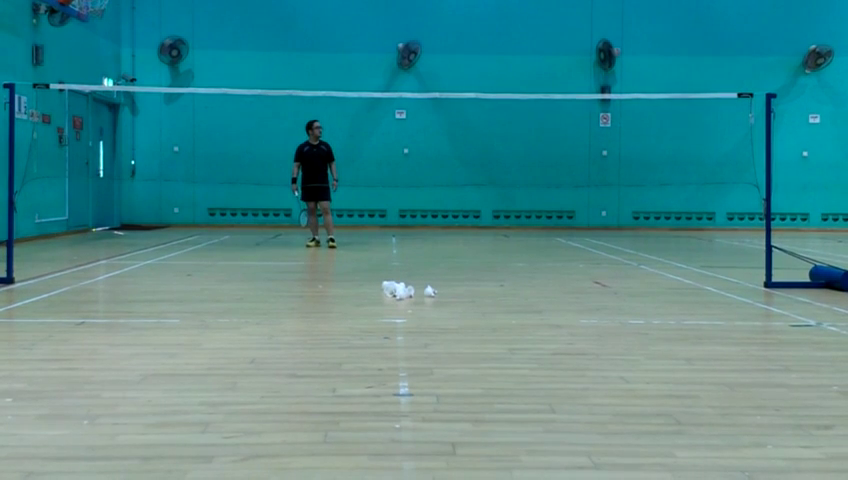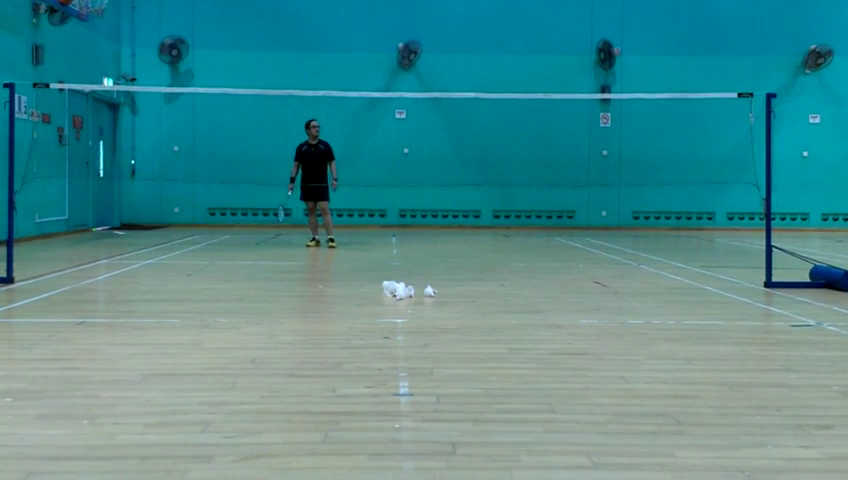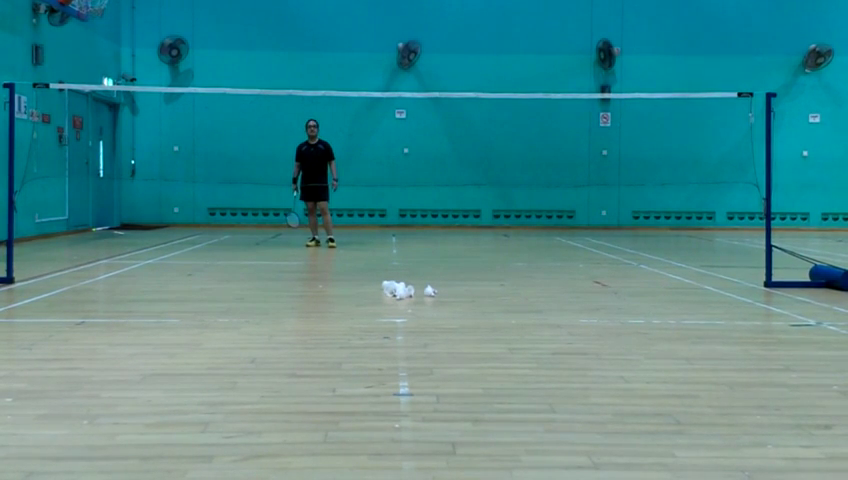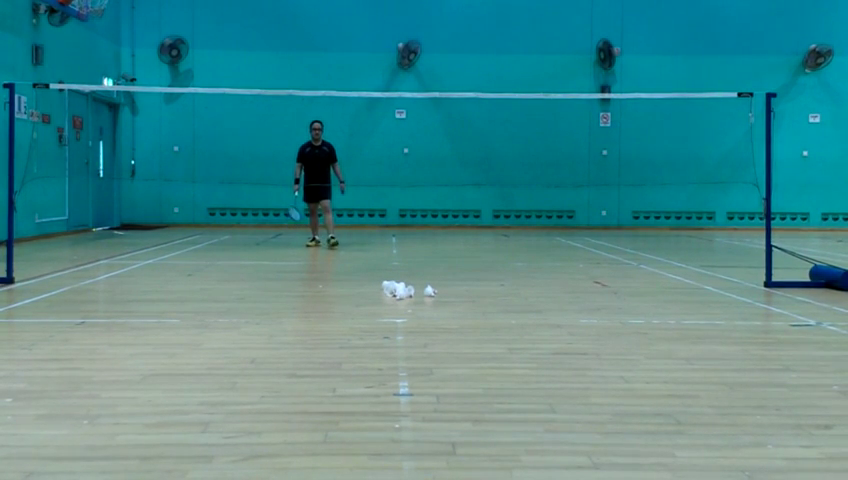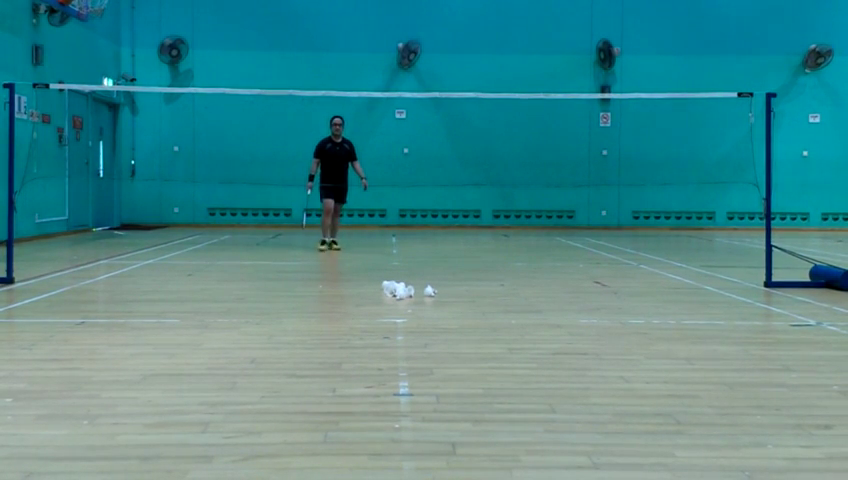
dt=0.7s
person 1, frame 1
left shoulder: (326, 146)
right shoulder: (302, 148)
left elbow: (332, 163)
right elbow: (296, 165)
left wrist: (335, 179)
right wrist: (294, 181)
left hip: (323, 184)
right hip: (307, 185)
left knee: (326, 210)
right knee: (311, 211)
left ankle: (331, 238)
right ankle: (315, 238)
person 1, frame 2
left shoulder: (325, 145)
right shoulder: (301, 147)
left elbow: (332, 162)
right elbow: (296, 165)
left wrist: (335, 178)
right wrist: (292, 181)
left hip: (322, 184)
right hip: (306, 185)
left knee: (325, 210)
right knee: (311, 211)
left ankle: (331, 237)
right ankle: (315, 238)
person 1, frame 3
left shoulder: (325, 145)
right shoulder: (301, 147)
left elbow: (332, 163)
right elbow: (297, 165)
left wrist: (335, 178)
right wrist: (294, 181)
left hip: (321, 184)
right hip: (306, 185)
left knee: (324, 210)
right knee: (311, 211)
left ankle: (330, 237)
right ankle: (315, 238)
person 1, frame 4
left shoulder: (329, 147)
right shoulder: (304, 148)
left elbow: (335, 165)
right elbow: (299, 166)
left wrist: (341, 181)
right wrist: (296, 182)
left hip: (325, 185)
right hip: (309, 185)
left knee: (327, 209)
right knee: (313, 212)
left ankle: (331, 237)
right ankle: (315, 238)
person 1, frame 5
left shoulder: (348, 145)
right shoulder: (323, 144)
left elbow: (355, 163)
right elbow: (316, 162)
left wrist: (363, 177)
right wrist: (311, 179)
left hip: (341, 185)
right hip: (326, 184)
left knee: (336, 213)
right knee: (328, 210)
left ankle: (333, 240)
right ankle: (324, 239)
